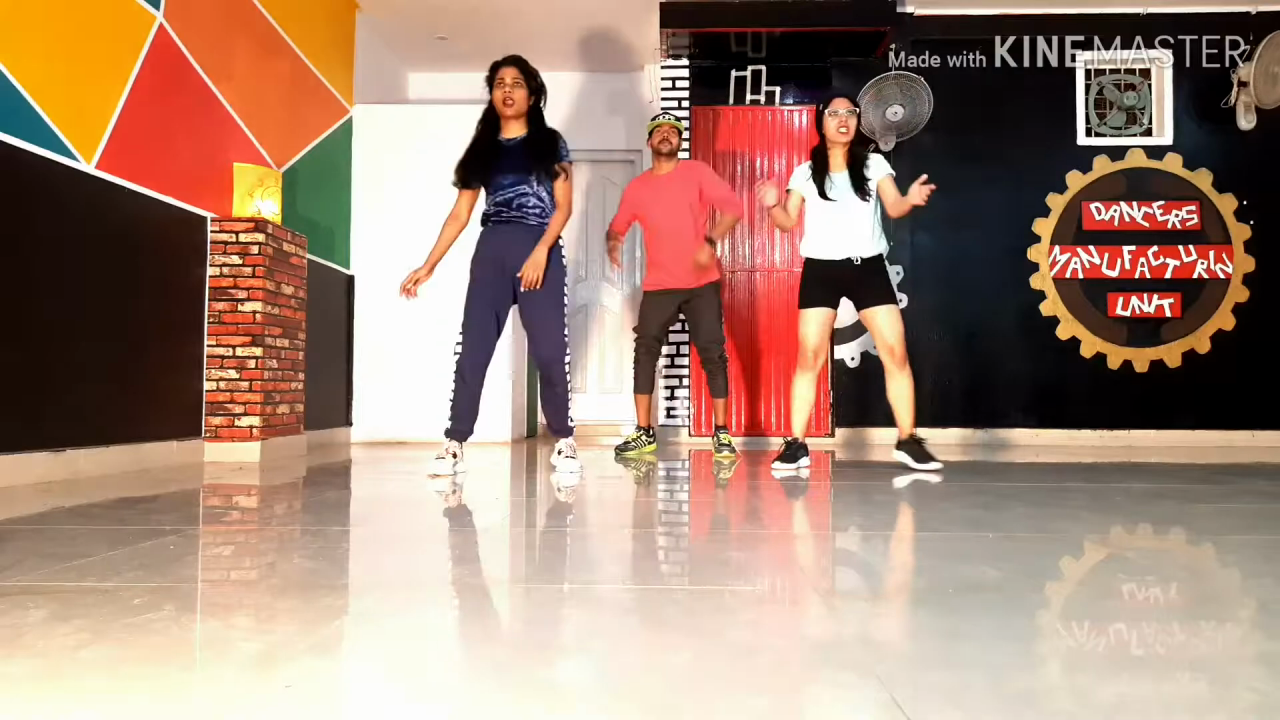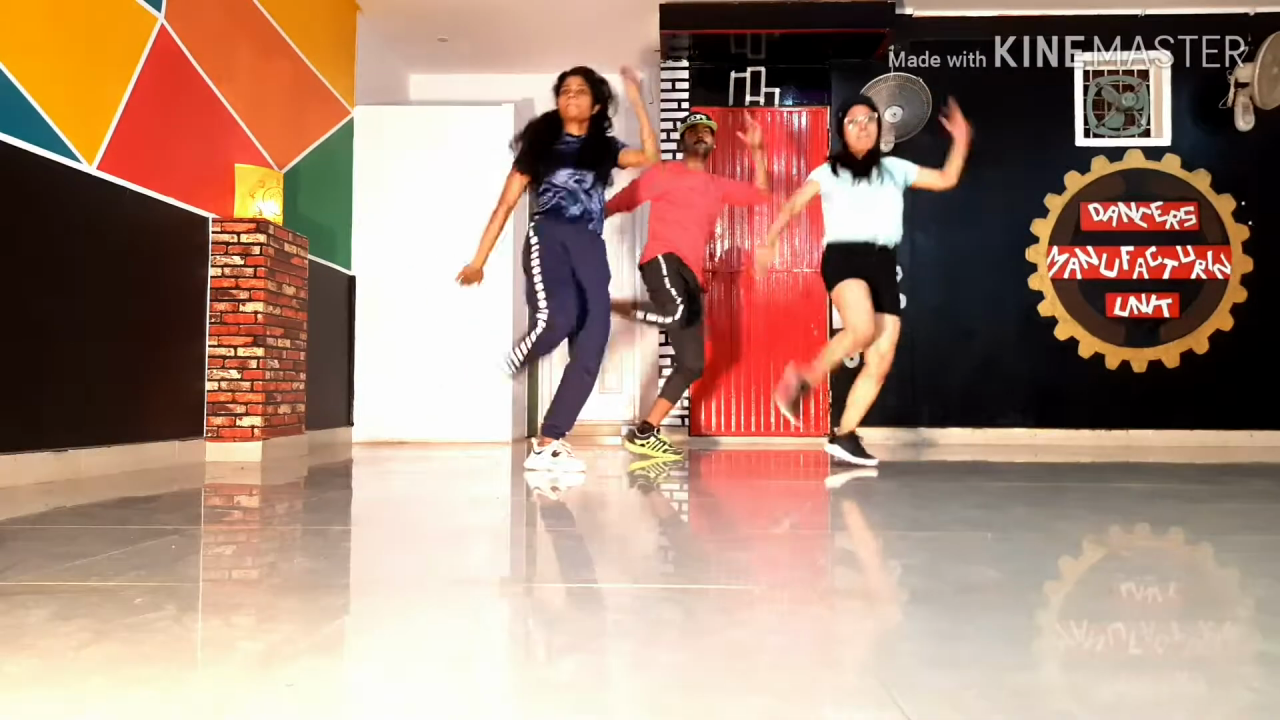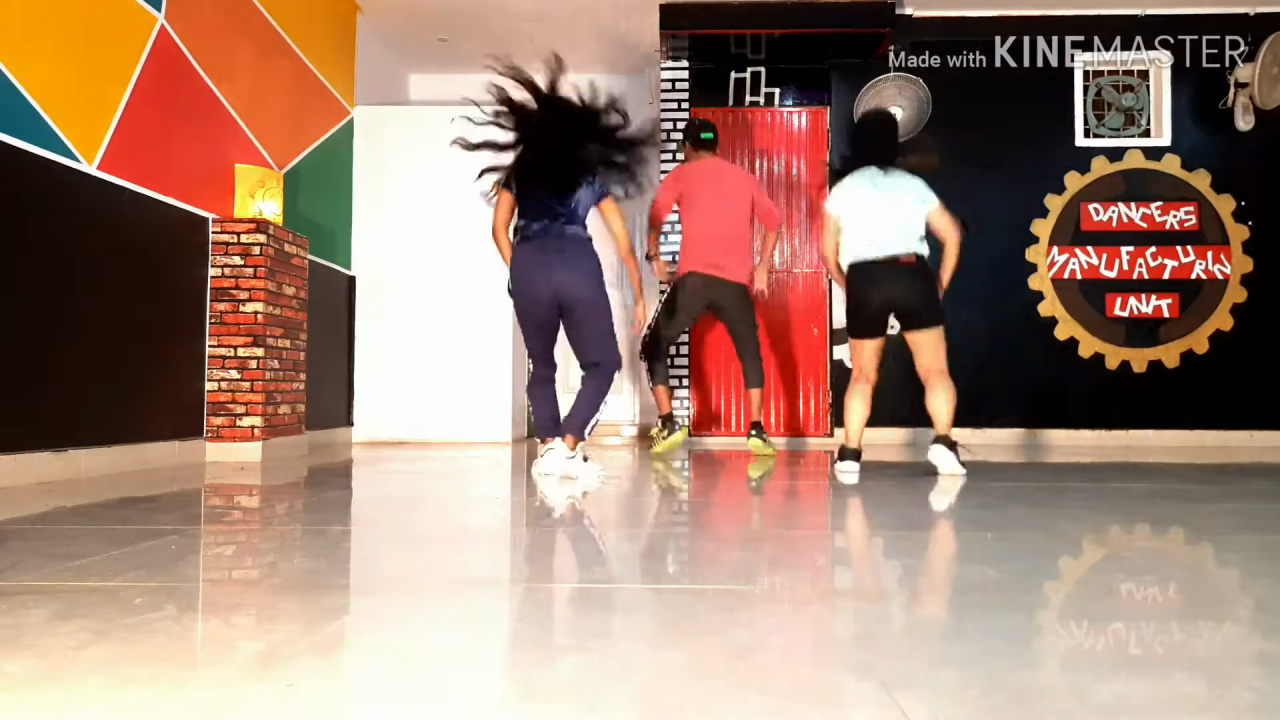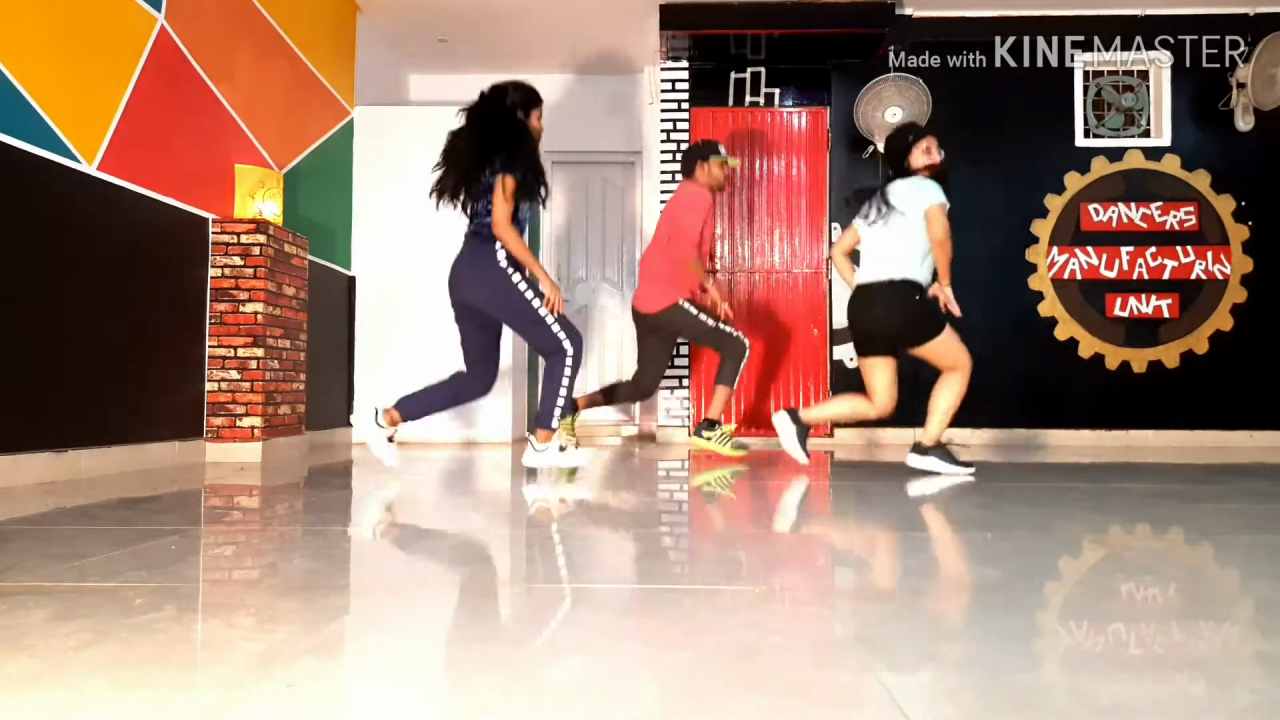
dt=1s
person 1, frame 1
left shoulder: (551, 143)
right shoulder: (481, 149)
left elbow: (563, 206)
right elbow: (460, 213)
left wrist: (541, 251)
right wrist: (426, 267)
left hip: (539, 250)
right hip: (492, 250)
left knee: (551, 350)
right knee: (473, 349)
left ankle: (562, 439)
right ankle: (455, 445)
person 1, frame 2
left shoulder: (606, 146)
right shoulder: (537, 143)
left elbow: (647, 156)
right elbow: (507, 202)
left wrist: (637, 101)
right wrist: (479, 257)
left hip: (590, 248)
right hip: (548, 240)
left knee: (590, 352)
right knee: (557, 318)
left ankle: (548, 444)
right ankle: (513, 364)
person 1, frame 3
left shoulder: (520, 167)
right shoulder: (595, 170)
left elbow: (499, 224)
right elbow: (621, 238)
right wrist: (640, 295)
left hip: (529, 267)
right hip: (577, 264)
left knee: (542, 369)
right knee: (602, 363)
left ankle: (549, 446)
right ankle: (570, 444)
person 1, frame 4
left shoulder: (488, 156)
right shoulder: (510, 157)
right elbow: (502, 226)
right wrist: (544, 277)
left hip: (468, 274)
right hip: (490, 270)
left knee: (479, 377)
right knee: (564, 347)
left ankle: (385, 420)
right ankle: (545, 444)
person 2, frame 1
left shoulder: (874, 164)
right shoulder: (805, 172)
left elbow: (894, 207)
right elbow: (788, 223)
left wrist: (911, 199)
right wrist: (772, 205)
left hip: (868, 267)
right hip: (821, 269)
left knee: (895, 353)
right knee: (809, 357)
left ankle: (910, 440)
right ankle: (795, 445)
person 2, frame 2
left shoulder: (893, 168)
right shoulder: (830, 171)
left elbow: (947, 178)
right elbow: (795, 205)
left wrist: (960, 139)
right wrist: (769, 239)
left hip: (884, 263)
right hip: (843, 258)
left knee: (881, 363)
right knee: (862, 326)
left ankle: (843, 434)
right ankle: (803, 379)
person 2, frame 3
left shoulder: (844, 187)
right shoulder: (913, 183)
left elbow: (830, 251)
right elbow: (952, 236)
left wrist: (848, 288)
right wrist: (940, 284)
left hip: (864, 281)
right hip: (912, 277)
left knee: (863, 378)
right knee: (936, 374)
left ankle: (850, 451)
right ankle: (942, 440)
person 2, frame 4
left shoulder: (876, 200)
right shoulder: (926, 188)
left elbow: (839, 252)
right elbow: (940, 238)
right wrist: (944, 283)
left hip: (864, 307)
right hip: (900, 300)
left knee: (879, 403)
right knee: (959, 365)
left ankle: (798, 419)
right ankle: (927, 447)
person 3, frame 1
left shoulder: (697, 173)
right shoulder: (637, 187)
left elbow: (733, 207)
right elbow: (617, 229)
left wrist: (710, 242)
right wrist: (613, 244)
left hip: (701, 284)
right hip: (657, 286)
left knee: (713, 355)
right knee: (645, 354)
left ankle: (721, 433)
right ankle: (644, 432)
person 3, frame 2
left shoulder: (718, 186)
right shoulder: (663, 172)
left elbow: (760, 193)
right elbow: (622, 201)
left wrist: (755, 148)
left hip: (692, 279)
right hip: (662, 261)
left knee: (692, 364)
right knee: (674, 312)
left ankle: (644, 432)
right ankle: (614, 310)
person 3, frame 3
left shoulder: (682, 174)
right shoulder: (744, 178)
left elbow: (657, 213)
right elbow: (772, 221)
left wrist: (654, 257)
right wrist: (762, 268)
left hip: (695, 278)
right hip: (737, 283)
left knee: (654, 348)
right knee: (750, 355)
left ankle: (668, 423)
right ankle: (757, 430)
person 3, frame 4
left shoulder: (685, 197)
right shoulder: (699, 197)
right elbow: (686, 250)
left wrist: (701, 287)
right wrist: (709, 285)
left hip: (649, 304)
right hip: (668, 302)
left knee: (643, 385)
right knee: (737, 346)
left ankle: (570, 406)
right ankle: (710, 427)
